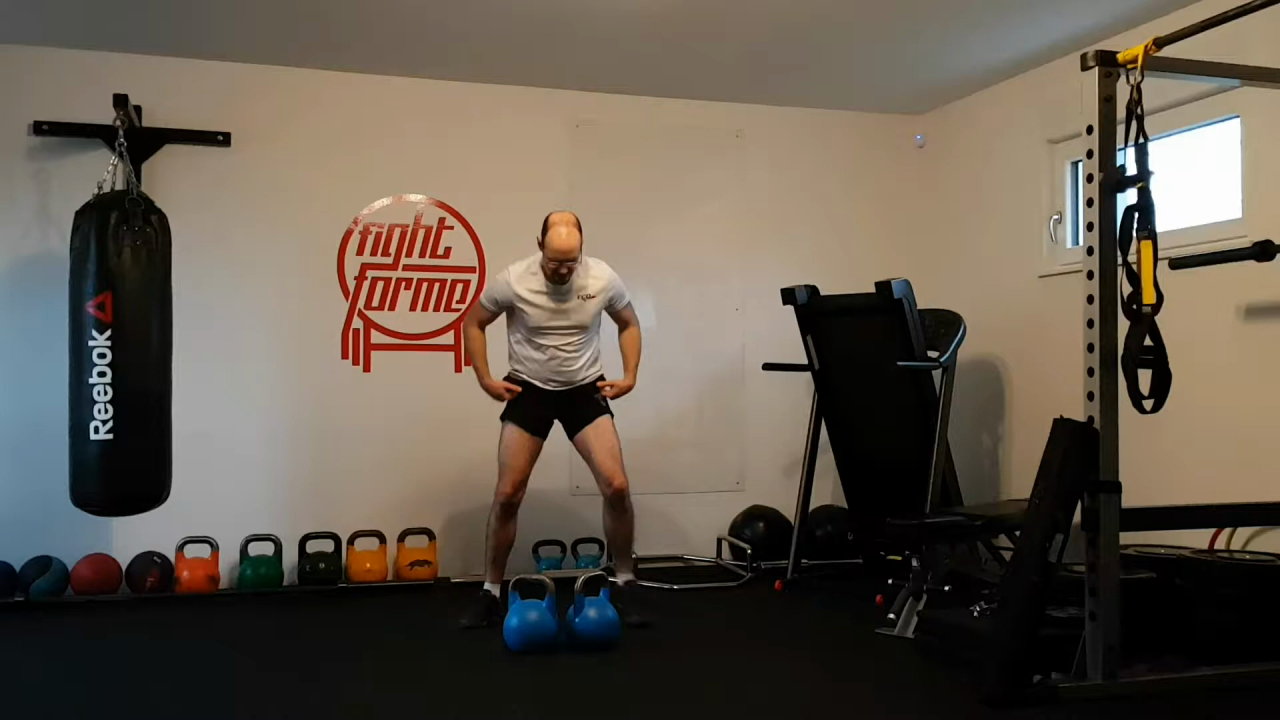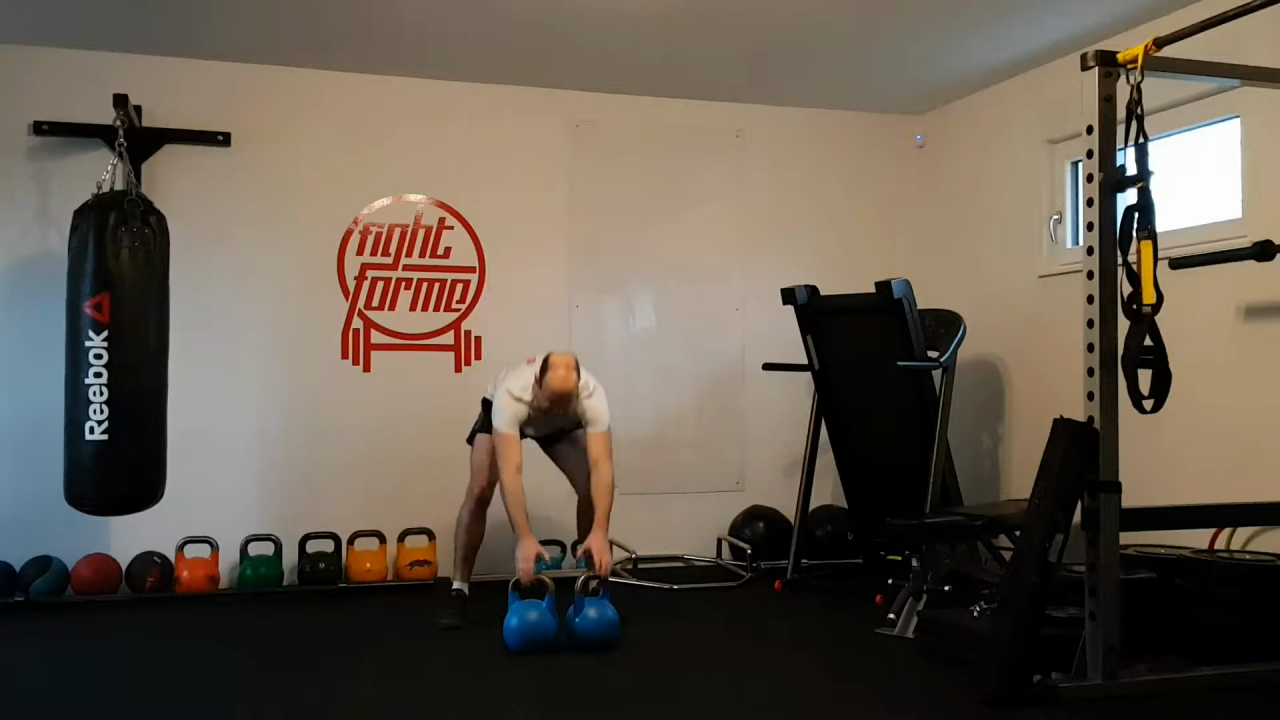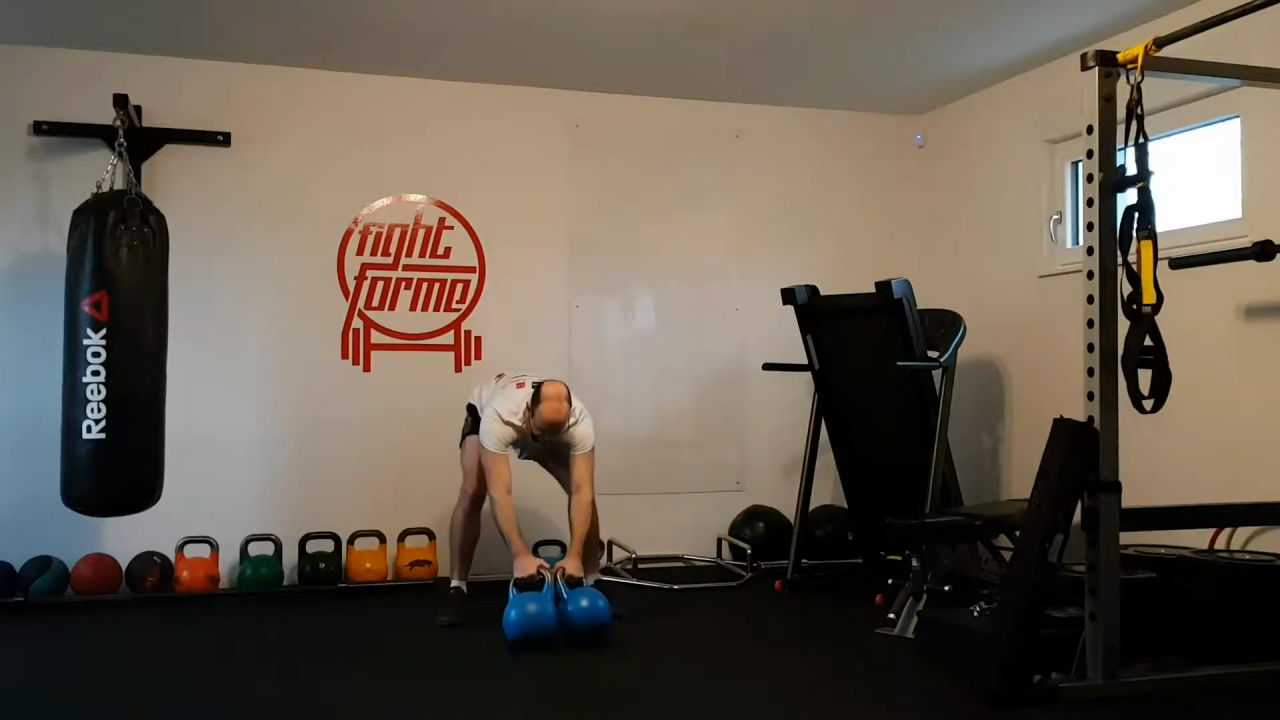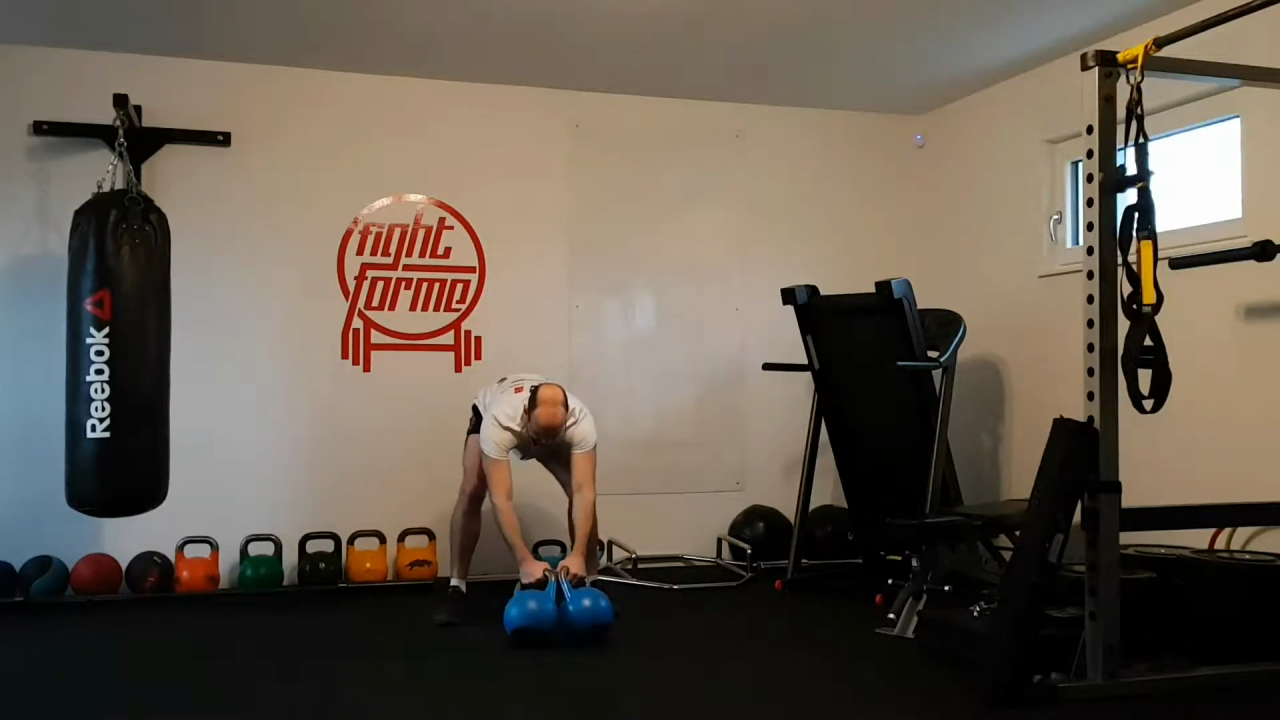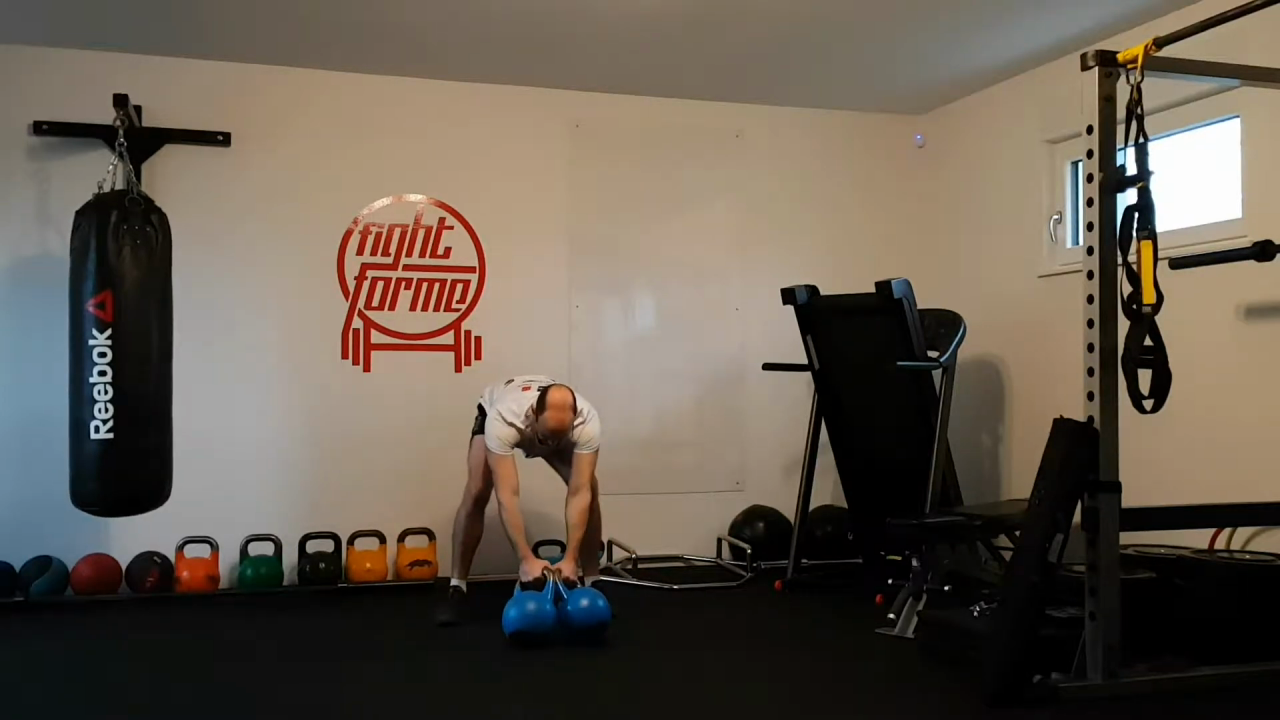
dt=0.5s
person 1, frame 1
left shoulder: (604, 278)
right shoulder: (512, 280)
left elbow: (629, 325)
right elbow: (472, 324)
left wrist: (630, 376)
right wrist: (486, 381)
left hip: (584, 391)
right hip: (528, 392)
left knee: (616, 486)
right knee: (507, 494)
left ankle: (623, 584)
right ankle: (491, 593)
person 1, frame 2
left shoulder: (591, 395)
right shoulder: (510, 395)
left elbow: (602, 467)
right elbow: (511, 472)
left wrist: (600, 533)
right wrist: (524, 539)
left hip: (557, 427)
right hip: (505, 418)
left knee: (589, 488)
right knee: (479, 491)
right ankle: (458, 592)
person 1, frame 3
left shoulder: (579, 422)
right shoulder: (497, 418)
left elbow: (582, 492)
right elbow: (499, 494)
left wrist: (575, 555)
right wrist: (521, 555)
left hip: (538, 425)
left knee: (583, 491)
right knee: (472, 494)
left ankle: (593, 584)
right ankle: (457, 589)
person 1, frame 4
left shoulder: (581, 421)
right shoulder: (497, 423)
left elbow: (584, 491)
right elbow: (500, 499)
left wrist: (578, 554)
right wrist: (525, 560)
left knee: (579, 492)
right knee: (470, 493)
right ankle: (457, 589)
person 1, frame 5
left shoulder: (587, 422)
right shoulder: (502, 419)
left elbow: (579, 493)
right elbow: (507, 495)
left wrist: (570, 559)
right wrist: (526, 558)
left hip: (553, 423)
left knee: (590, 490)
right knee: (476, 493)
left ankle: (593, 584)
right ankle: (457, 589)
